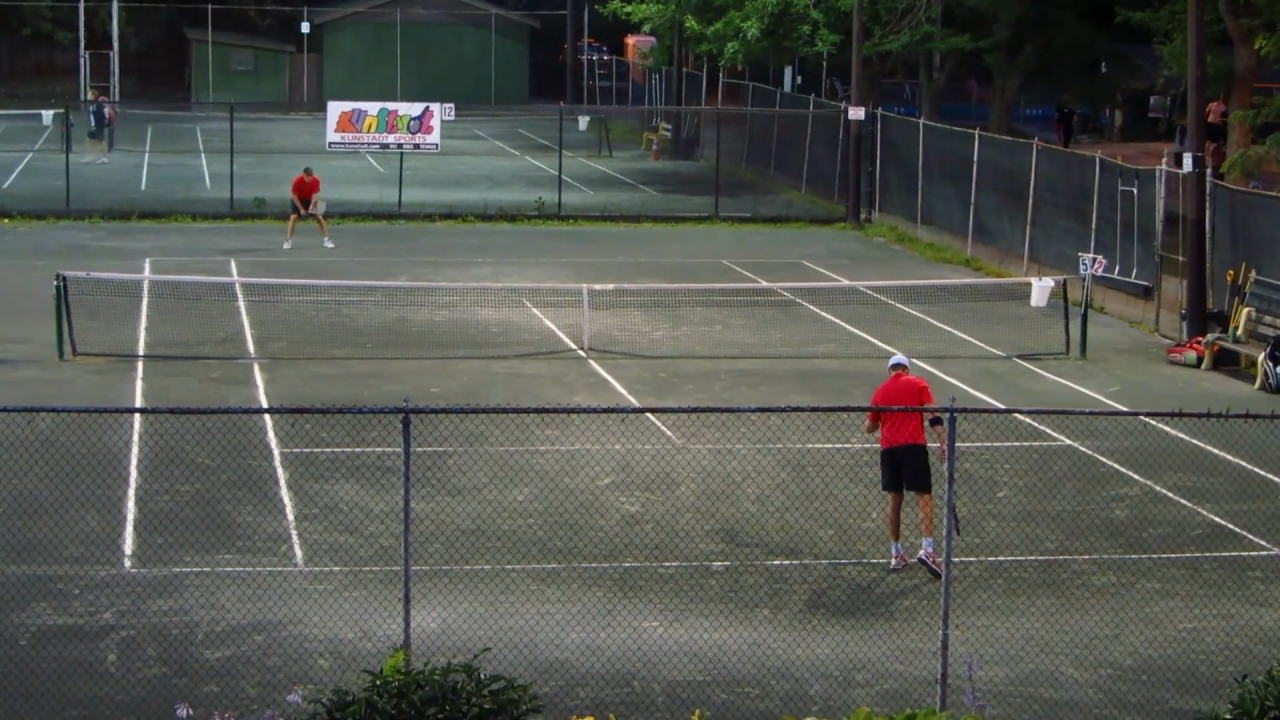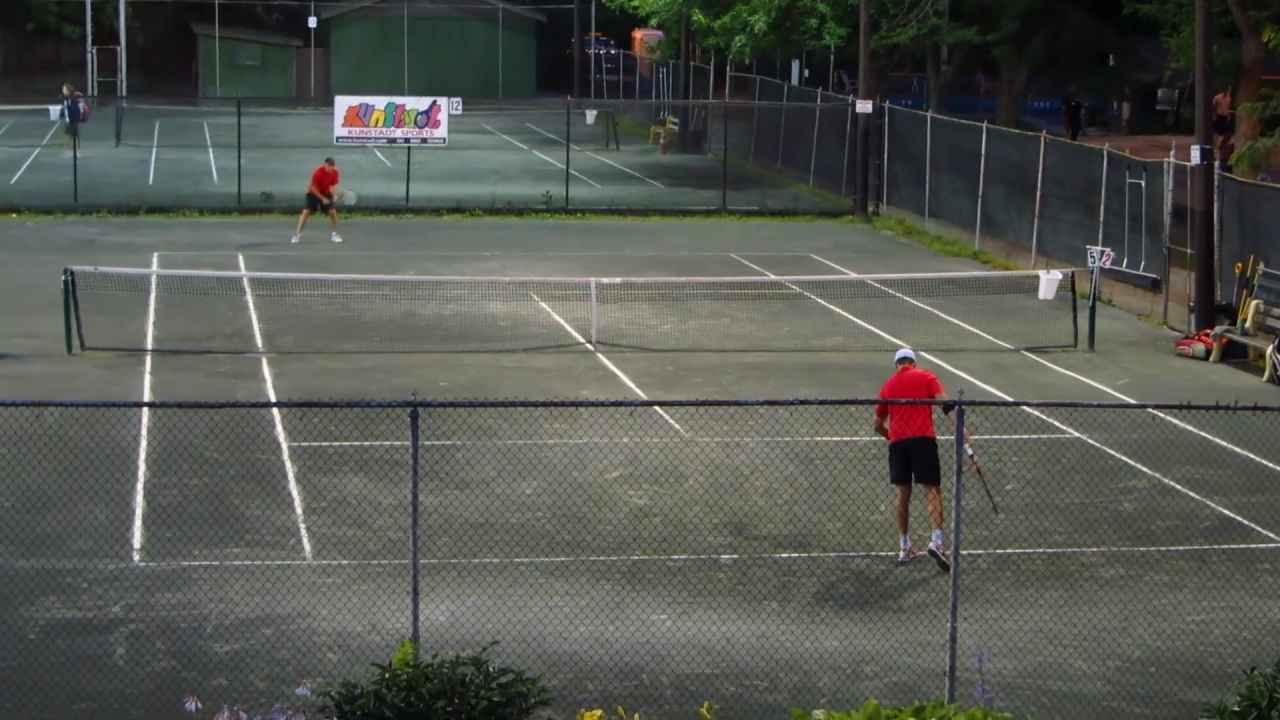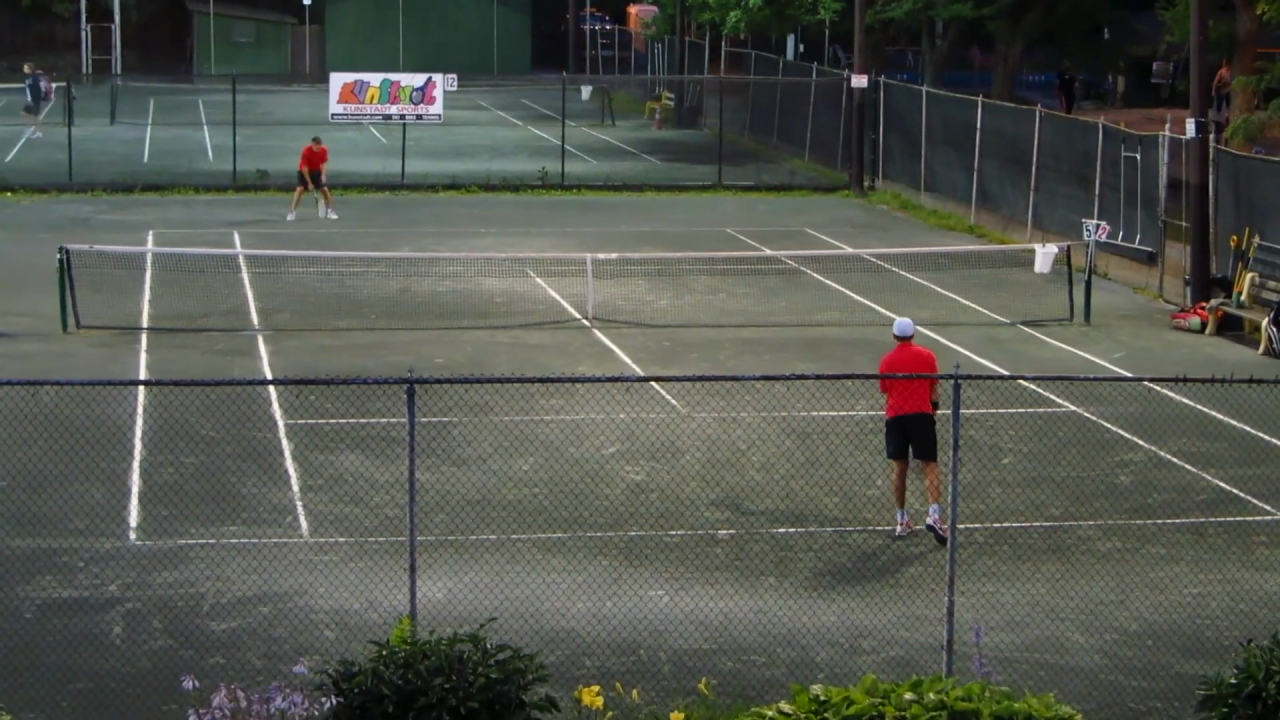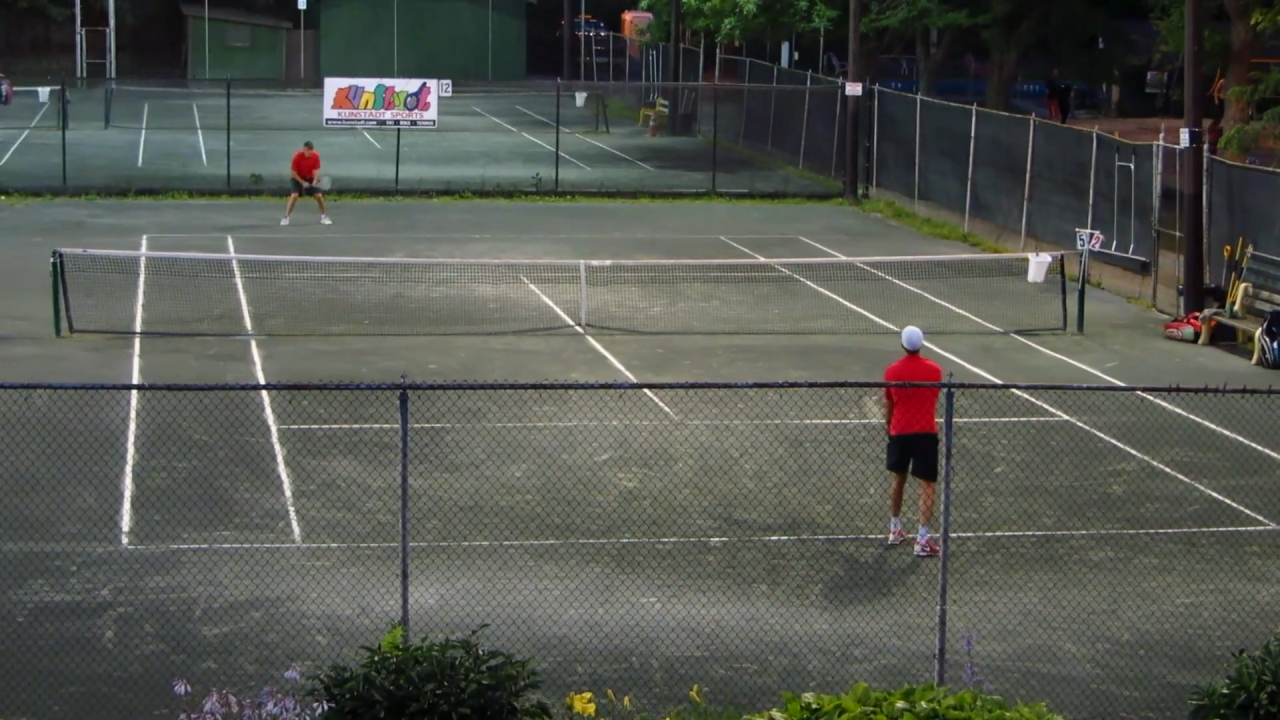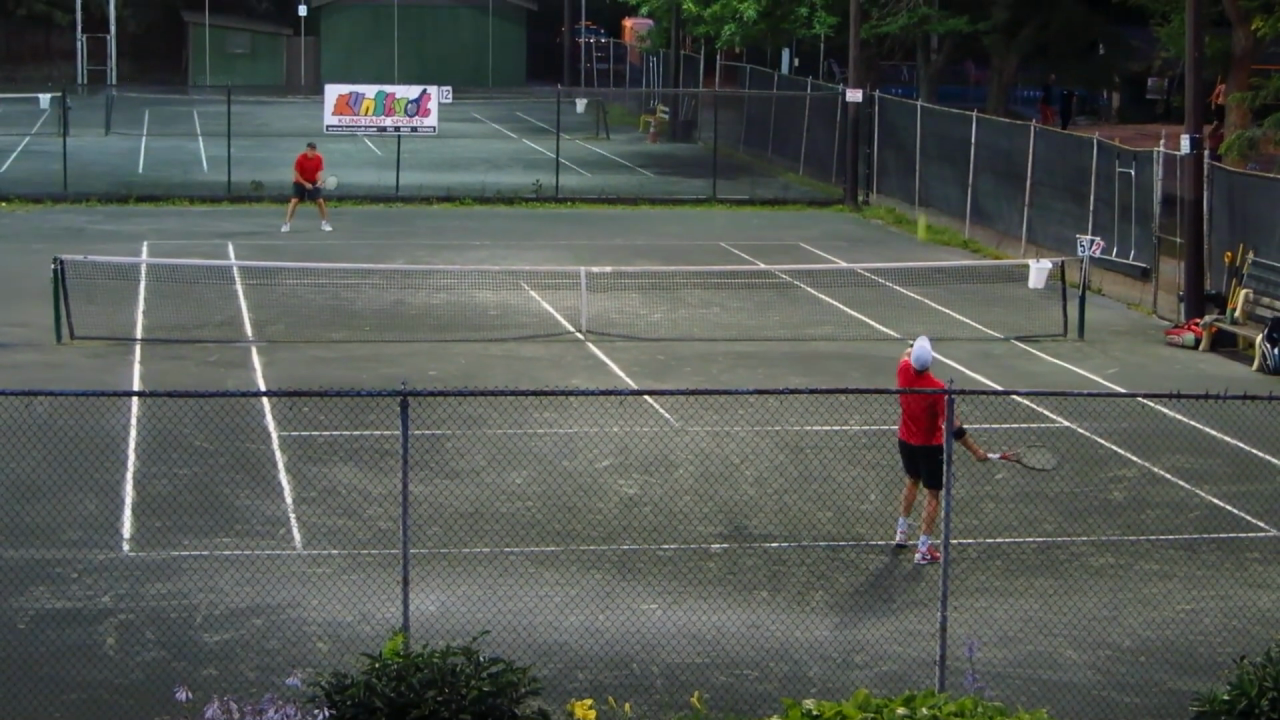
dt=0.5s
person 1, frame 1
left shoulder: (880, 391)
right shoulder: (918, 384)
left elbow: (870, 427)
right elbow: (933, 415)
right wrist: (943, 442)
left hip: (888, 449)
right hip: (913, 446)
left knee: (894, 501)
right knee: (924, 498)
left ankle: (896, 554)
right ankle: (927, 549)
person 1, frame 2
left shoulder: (887, 386)
right shoulder: (926, 376)
left elbow: (878, 425)
right elbow: (944, 402)
left hip: (898, 442)
right hip: (922, 438)
left knee: (902, 493)
right knee: (932, 491)
left ankle: (905, 546)
right ankle: (937, 540)
person 1, frame 3
left shoulder: (886, 361)
right shoulder: (927, 356)
right elbow: (934, 393)
right wrist: (931, 414)
left hip: (895, 417)
right hip: (921, 415)
left knee: (899, 469)
right knee: (929, 466)
left ankle: (902, 521)
right ankle: (933, 515)
person 1, frame 4
left shoulder: (892, 371)
right shoulder: (935, 370)
left wrist: (890, 426)
left hip: (899, 433)
right hip: (925, 433)
left knee: (898, 480)
right knee: (927, 485)
left ankle: (895, 529)
right ankle: (923, 540)
person 1, frame 5
left shoulder: (903, 372)
right shoulder: (937, 388)
left elbow: (906, 354)
right elbow: (953, 428)
left wrist: (917, 345)
right wrist: (976, 451)
left hip: (906, 441)
right hip: (929, 446)
left knee: (912, 482)
right knee: (933, 495)
left ankle: (901, 531)
right ankle: (924, 548)
